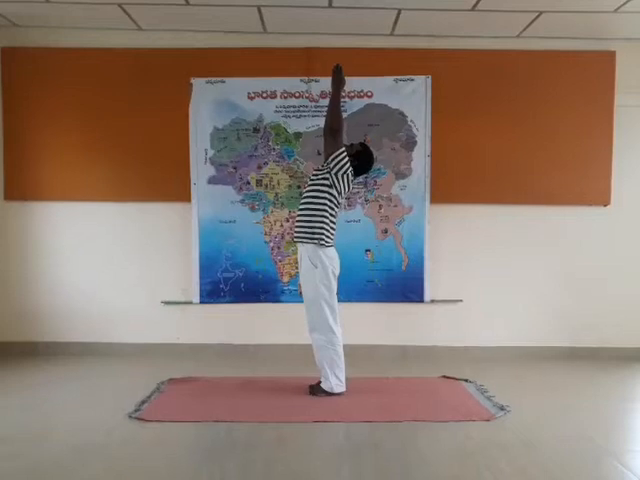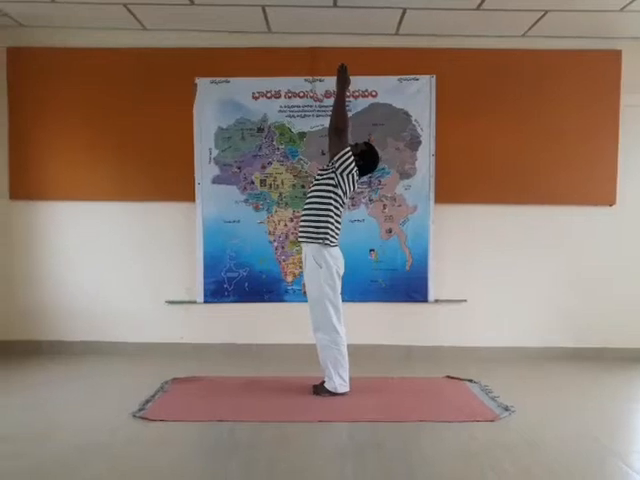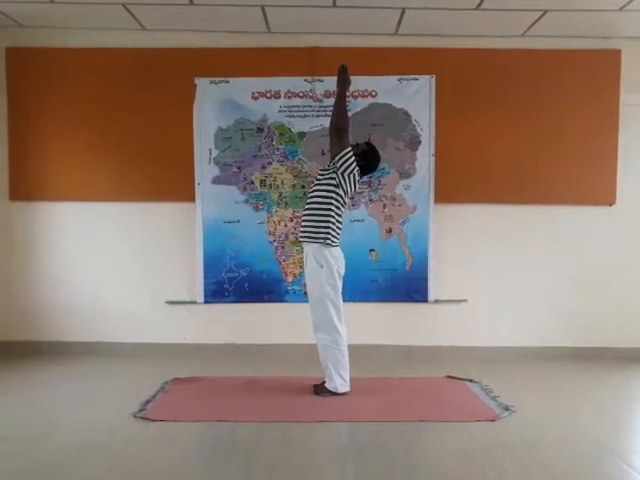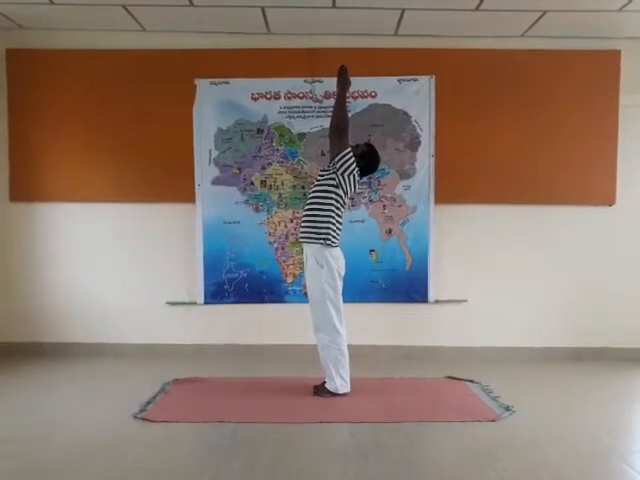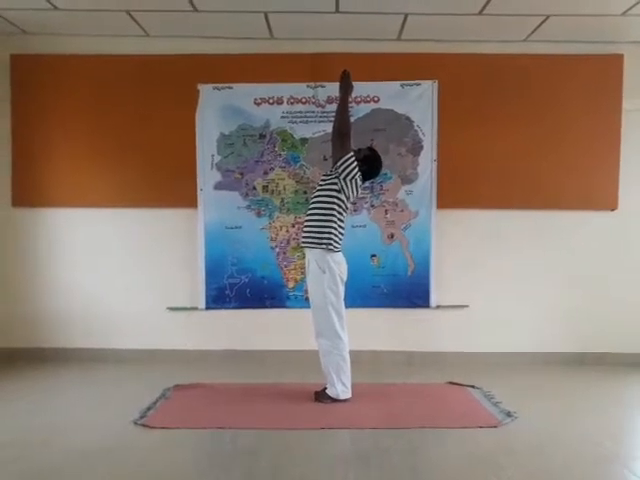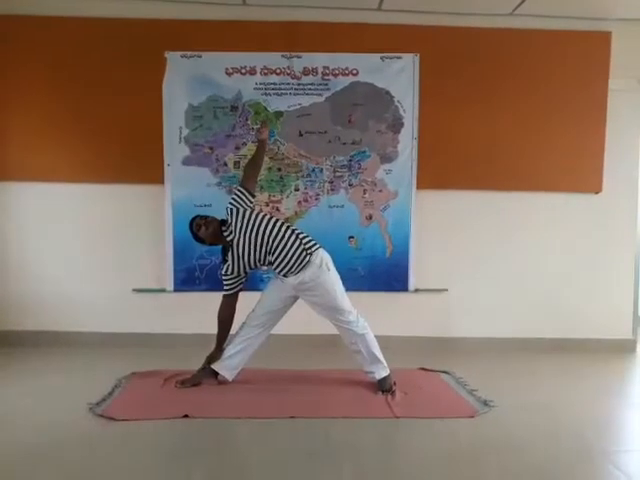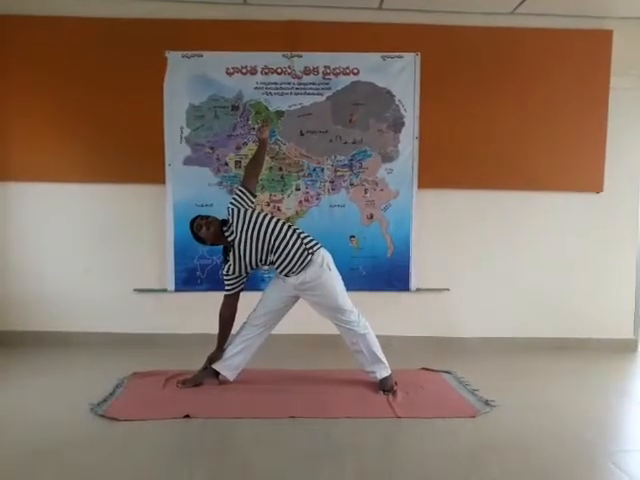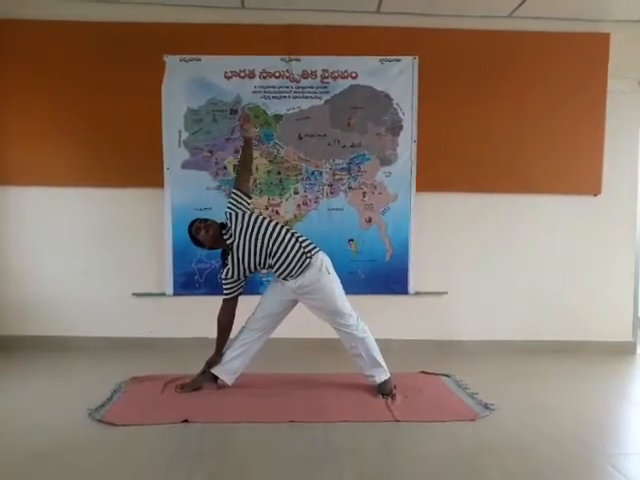
dt=0.5s
person 1, frame 1
left shoulder: (341, 174)
right shoulder: (333, 174)
left elbow: (332, 131)
right elbow: (332, 133)
left wrist: (336, 91)
right wrist: (335, 92)
left hip: (318, 255)
right hip: (314, 254)
left knee: (324, 321)
right knee: (321, 321)
left ankle: (334, 383)
right ankle: (331, 379)
person 1, frame 2
left shoulder: (346, 173)
right shoulder: (338, 173)
left elbow: (337, 131)
right elbow: (338, 134)
left wrist: (341, 91)
right wrist: (340, 91)
left hip: (322, 255)
right hip: (318, 253)
left knee: (328, 322)
right knee: (325, 321)
left ankle: (337, 383)
right ankle: (335, 379)
person 1, frame 3
left shoulder: (347, 174)
right shoulder: (338, 174)
left elbow: (338, 131)
right elbow: (338, 134)
left wrist: (341, 90)
right wrist: (340, 92)
left hip: (323, 255)
right hip: (319, 254)
left knee: (329, 321)
right knee: (325, 321)
left ankle: (338, 383)
right ankle: (335, 379)
person 1, frame 4
left shoulder: (347, 174)
right shoulder: (338, 174)
left elbow: (338, 132)
right elbow: (337, 135)
left wrist: (341, 92)
right wrist: (341, 92)
left hip: (323, 256)
right hip: (318, 255)
left knee: (329, 321)
right knee: (325, 321)
left ankle: (338, 384)
right ankle: (335, 379)
person 1, frame 5
left shoulder: (349, 177)
right shoulder: (340, 179)
left elbow: (340, 137)
right elbow: (340, 140)
left wrist: (344, 96)
left hip: (325, 261)
right hip: (321, 260)
left knee: (330, 328)
right knee: (327, 327)
left ankle: (339, 390)
right ankle: (336, 386)
person 1, frame 6
left shoulder: (236, 212)
right shoulder: (231, 264)
left elbow: (250, 176)
right elbow: (228, 305)
left wrist: (262, 143)
right wrist: (218, 349)
left hip: (313, 264)
right hip: (287, 278)
left knee: (348, 320)
right knee: (255, 324)
left ankle: (382, 374)
right ankle: (217, 370)
person 1, frame 7
left shoulder: (237, 211)
right shoulder: (232, 264)
left elbow: (250, 176)
right elbow: (229, 305)
left wrist: (263, 142)
right wrist: (219, 349)
left hip: (314, 264)
right hip: (288, 278)
left knee: (349, 320)
right knee: (256, 323)
left ankle: (383, 374)
right ankle: (217, 370)
person 1, frame 8
left shoulder: (235, 215)
right shoulder: (230, 266)
left elbow: (243, 176)
right elbow: (227, 309)
left wrist: (248, 140)
right wrist: (217, 354)
left hip: (313, 267)
right hip: (287, 282)
left knee: (348, 323)
right knee: (255, 327)
left ankle: (382, 378)
right ankle: (215, 374)
